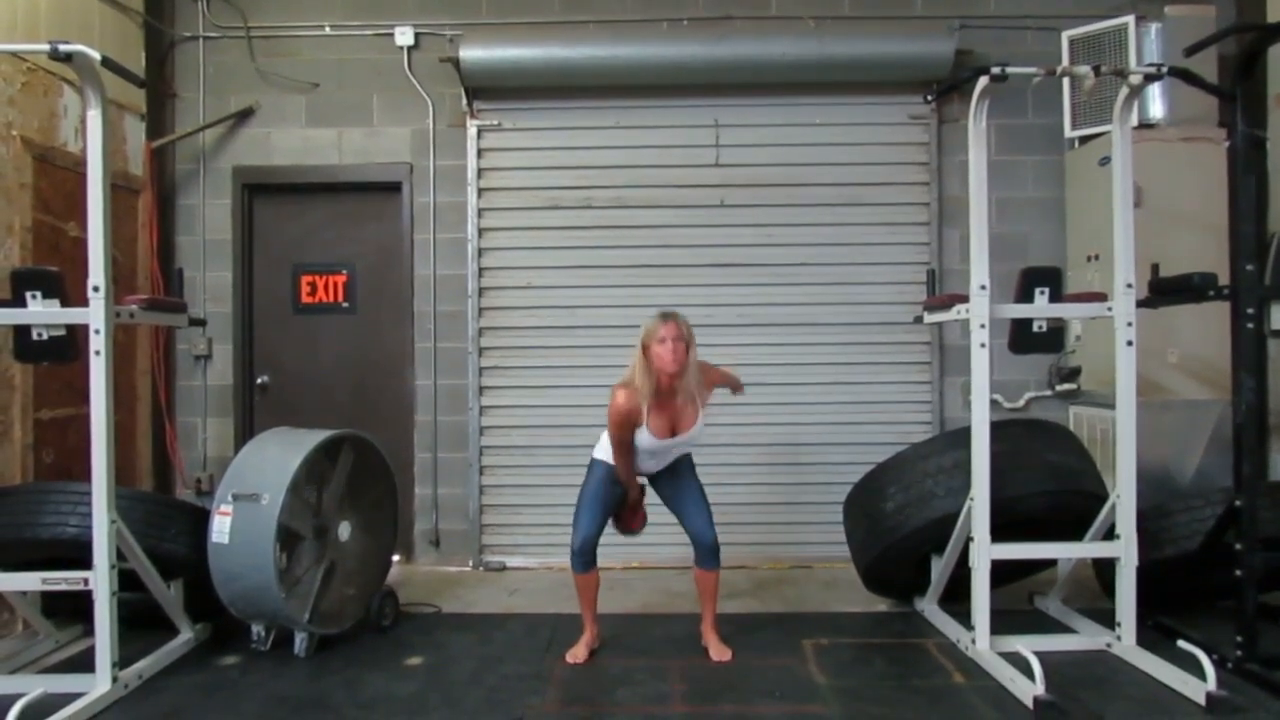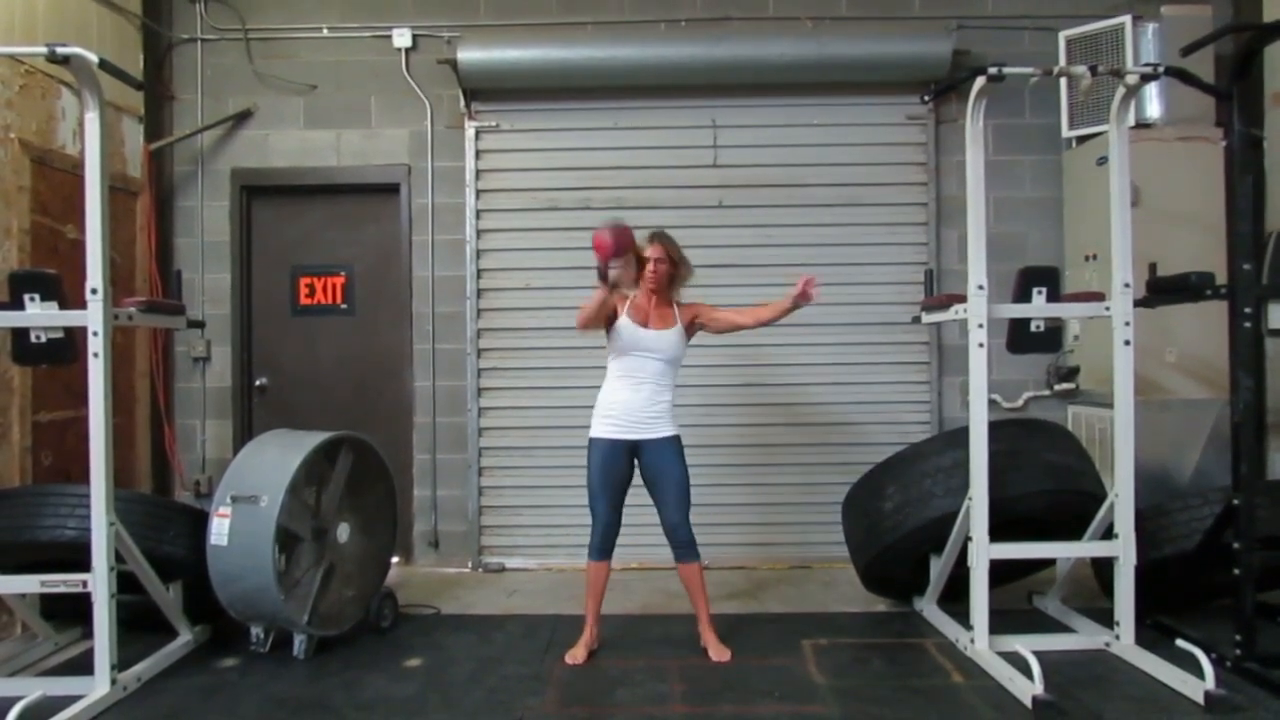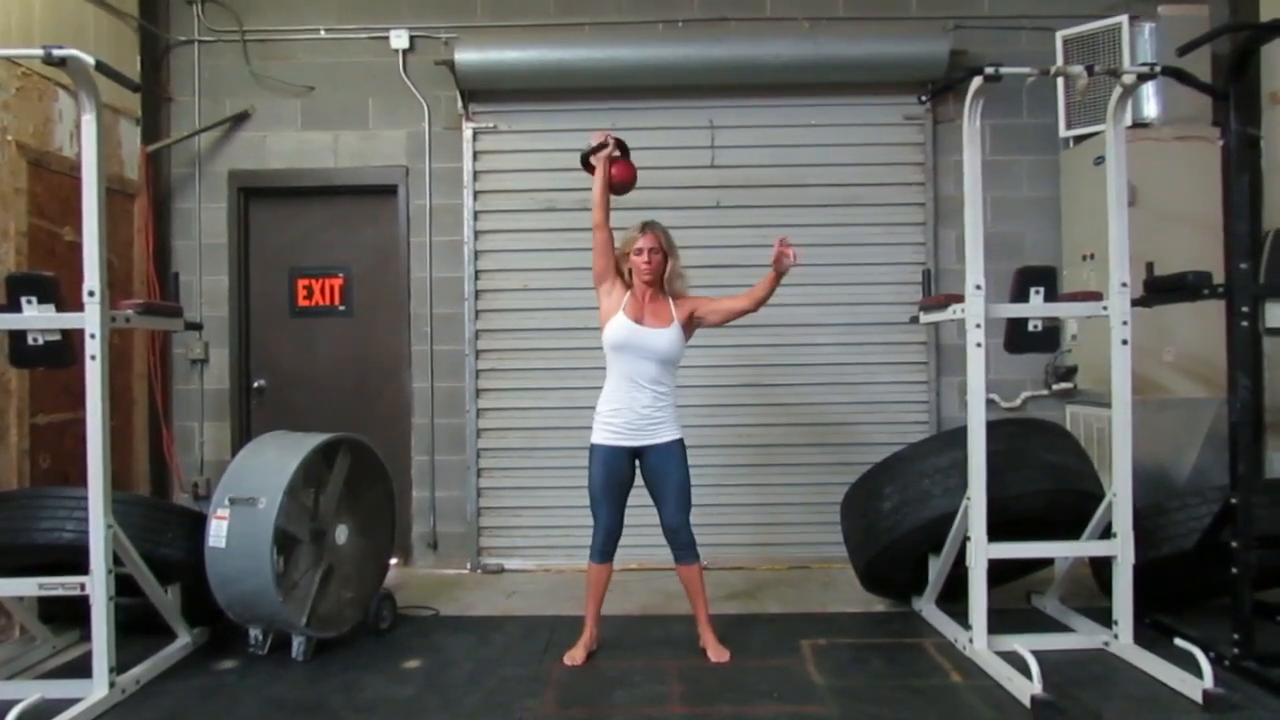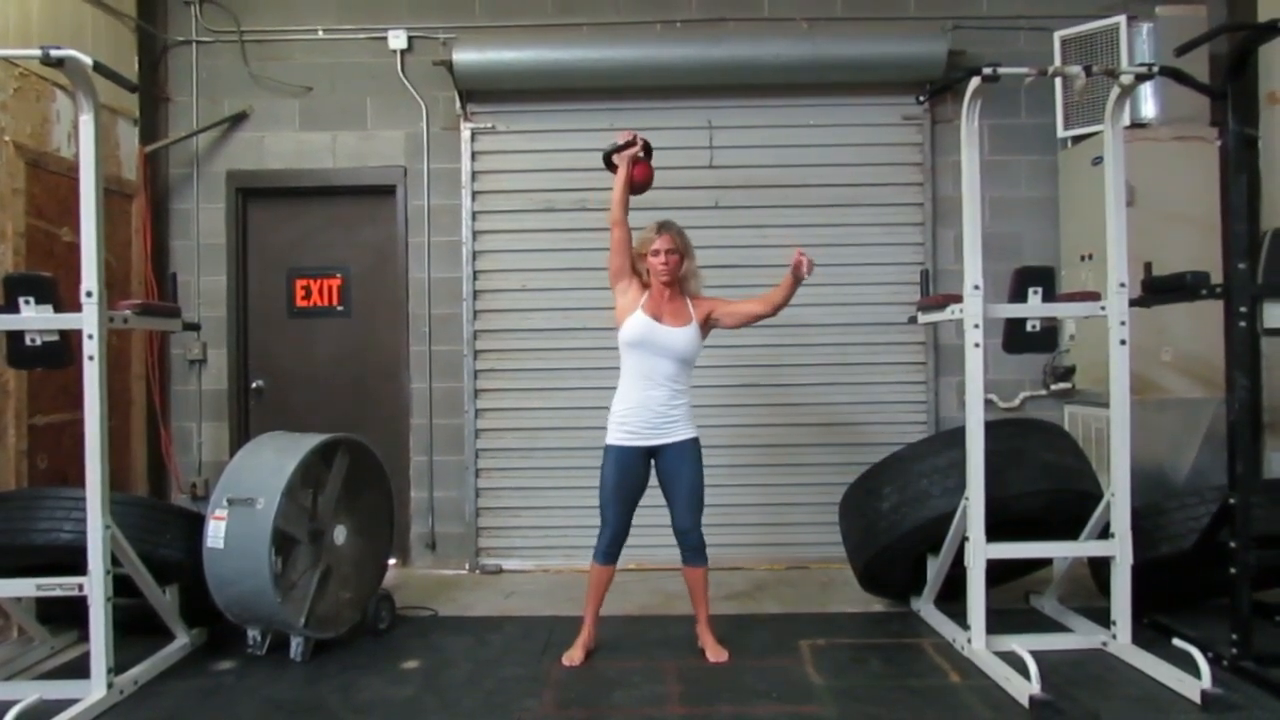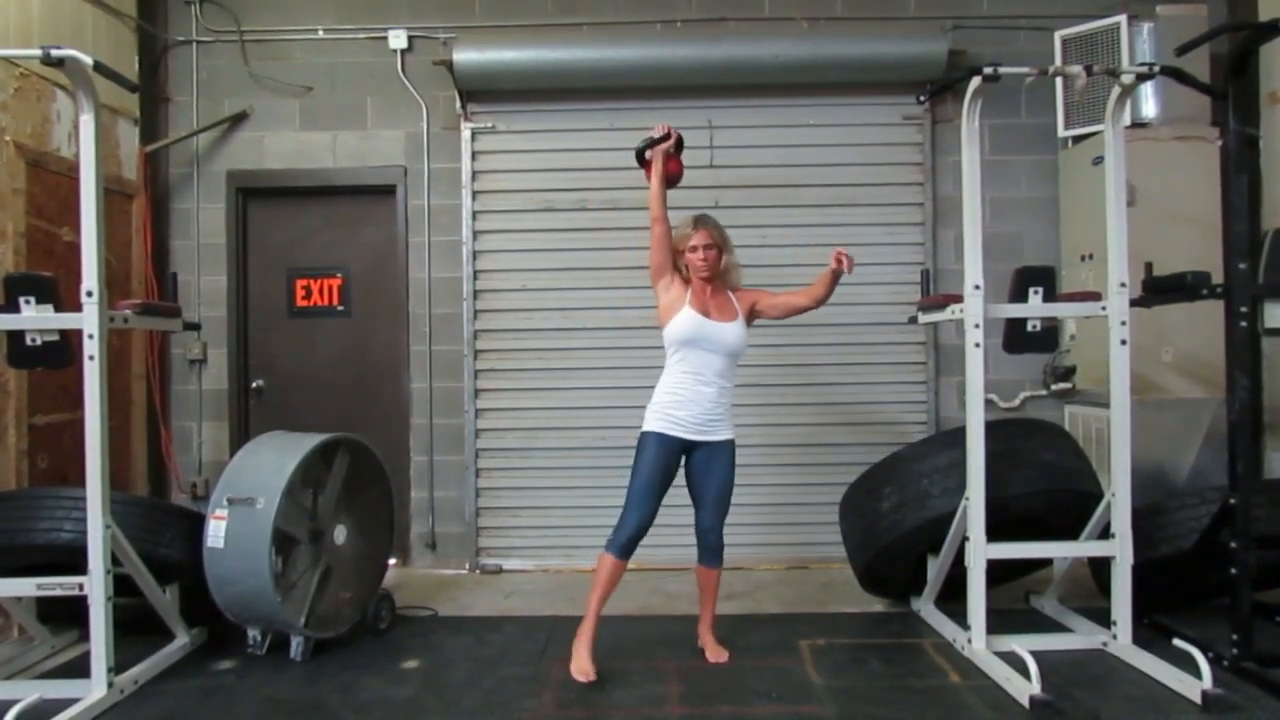
dt=0.5s
person 1, frame 1
left shoulder: (701, 378)
right shoulder: (626, 399)
left elbow: (725, 378)
right elbow: (622, 457)
left wrist: (736, 382)
right wrist: (631, 489)
left hip: (673, 463)
right hip: (614, 464)
left knee: (706, 540)
right knee: (583, 542)
left ankle: (709, 631)
right ankle: (590, 632)
person 1, frame 2
left shoulder: (687, 315)
right shoulder: (619, 301)
left elbow: (748, 319)
right elbow: (585, 320)
left wrist: (792, 302)
right wrist: (607, 288)
left hip: (660, 435)
right hip: (610, 432)
left knee: (679, 530)
right knee: (603, 532)
left ankle: (707, 631)
right ankle: (589, 632)
person 1, frame 3
left shoulder: (685, 309)
right shoulder: (612, 295)
left elbow: (748, 303)
right elbow: (600, 227)
left wrist: (776, 272)
right wrist: (602, 167)
left hip: (663, 438)
right hip: (611, 436)
left knee: (679, 533)
right knee: (605, 536)
left ankle: (706, 631)
right ankle: (588, 634)
person 1, frame 4
left shoulder: (702, 310)
right shoulder: (629, 294)
left elbow: (763, 308)
right elbow: (618, 225)
left wrist: (793, 279)
right wrist: (624, 166)
left hip: (679, 437)
right hip: (627, 436)
left knee: (689, 533)
right knee: (612, 536)
left ankle: (704, 631)
right ankle: (587, 633)
person 1, frame 5
left shoulder: (743, 302)
right shoulder: (671, 290)
left elbow: (808, 300)
right elbow: (657, 222)
left wrist: (833, 275)
right wrist: (658, 160)
left hip: (715, 437)
right hip: (664, 428)
left knee: (710, 533)
right knee: (631, 526)
left ankle: (706, 632)
right ankle: (586, 635)
